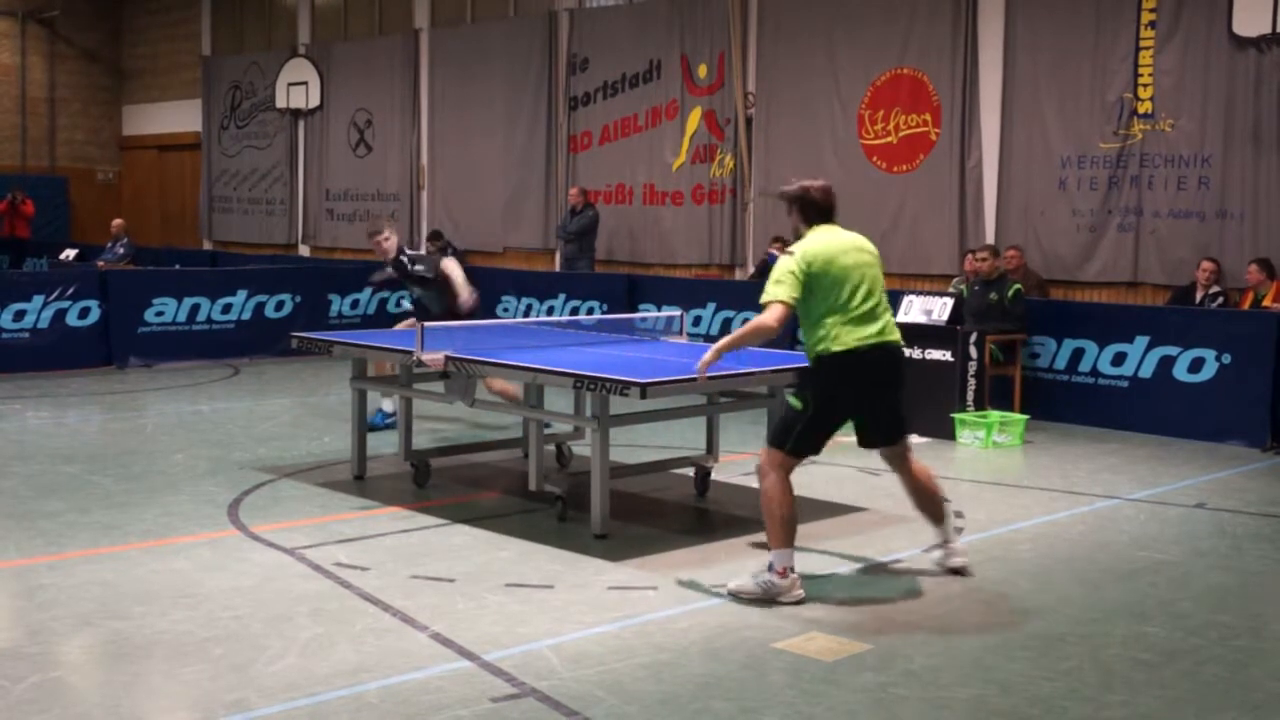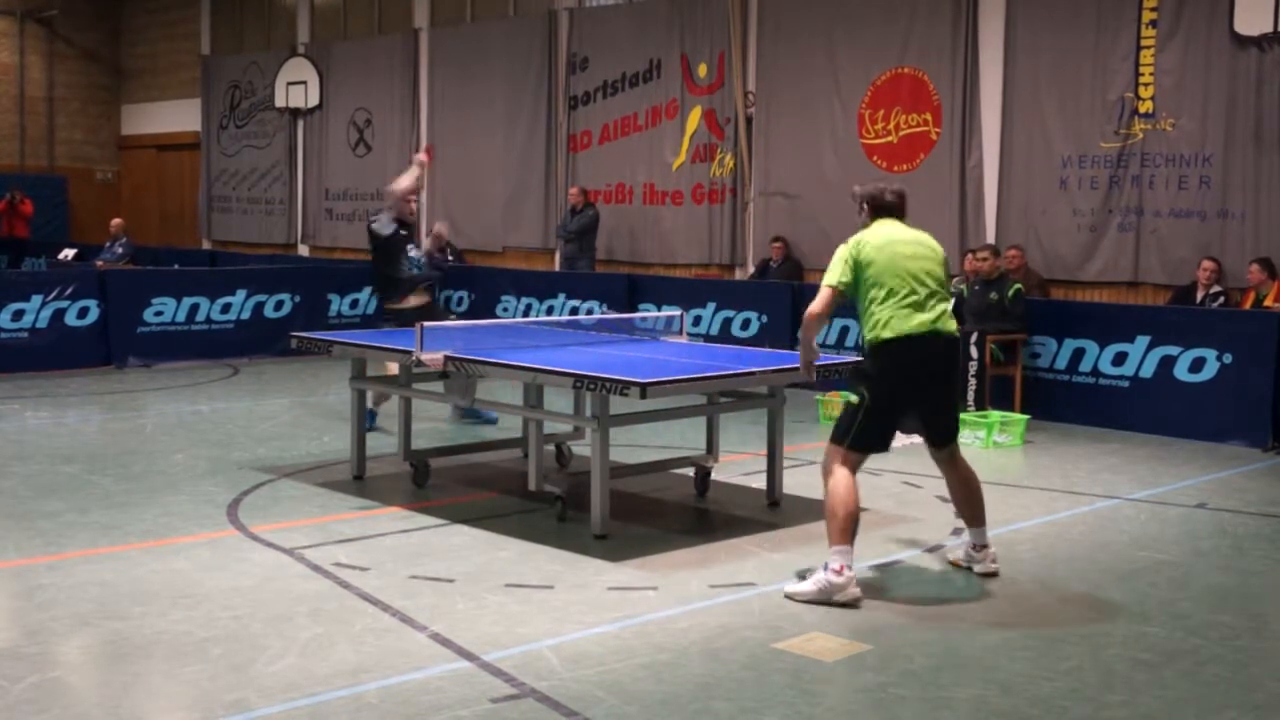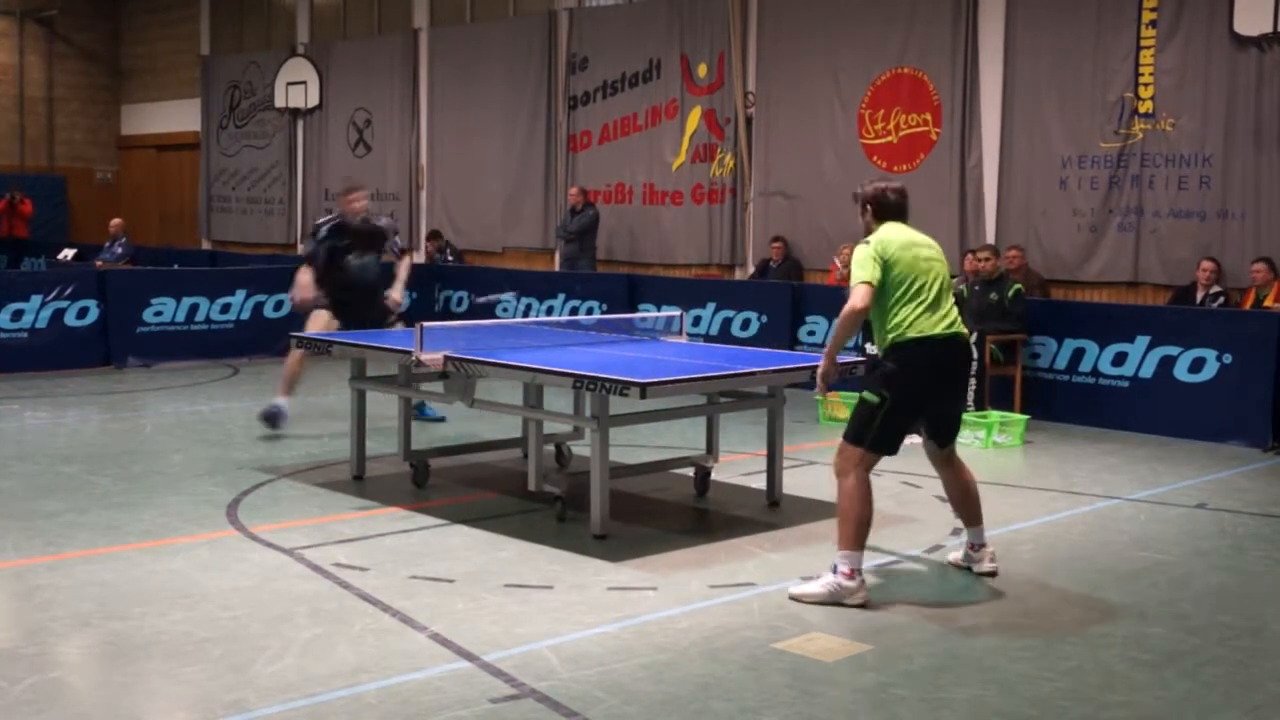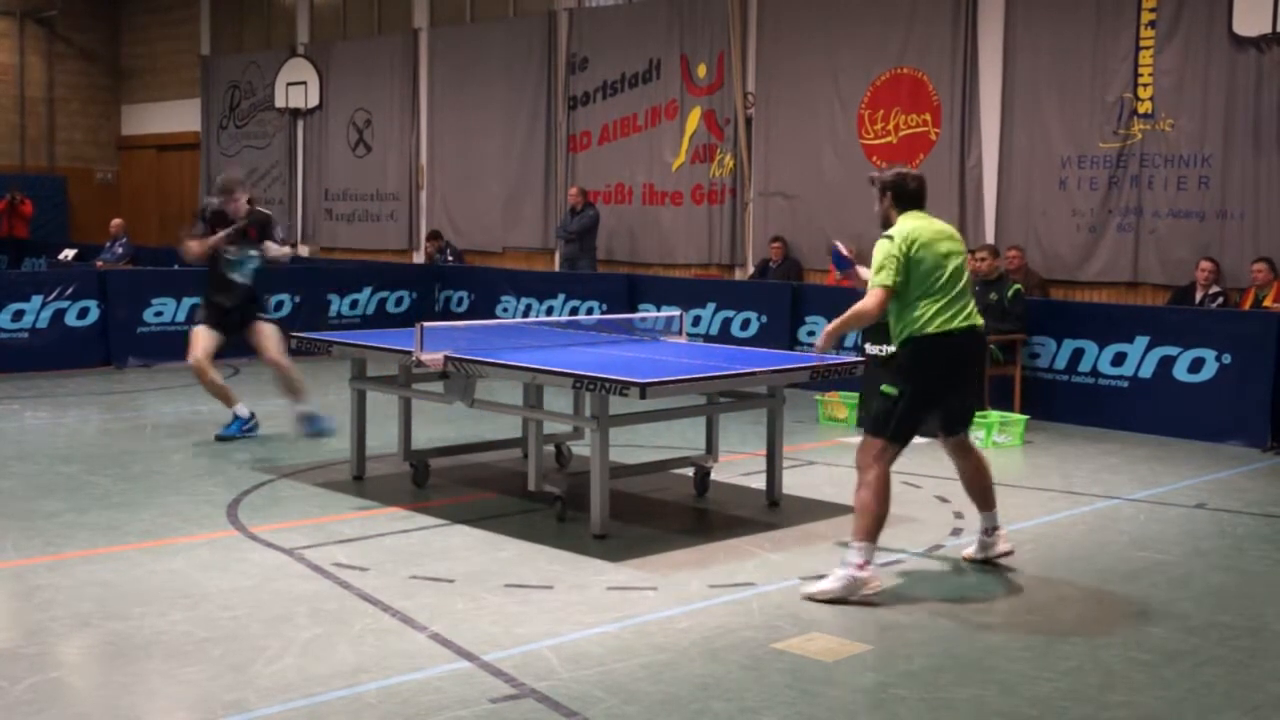
dt=0.4s
person 1, frame 1
left shoulder: (798, 255)
right shoulder: (864, 246)
left elbow: (770, 323)
left wrist: (720, 348)
left hip: (836, 366)
right hip: (884, 359)
left knee: (773, 465)
right knee: (901, 458)
left ankle: (781, 575)
right ankle: (951, 546)
person 1, frame 2
left shoulder: (855, 246)
right shoulder: (930, 244)
left elbow: (817, 311)
left wrist: (806, 347)
left hip: (892, 355)
right hip: (943, 352)
left knee: (839, 461)
right knee: (946, 452)
left ankle: (838, 572)
right ankle: (980, 549)
person 1, frame 3
left shoulder: (873, 245)
right shoulder: (929, 245)
left elbow: (859, 306)
left wrist: (829, 357)
left hip: (910, 357)
right hip: (954, 353)
left knee: (851, 462)
right knee: (943, 454)
left ankle: (848, 577)
right ankle: (978, 550)
person 1, frame 4
left shoulder: (895, 237)
right shoulder: (948, 232)
left elbow: (874, 305)
left wrist: (831, 330)
left hip: (928, 350)
right hip: (969, 345)
left knee: (873, 456)
right knee: (959, 443)
left ankle: (859, 568)
right ankle: (992, 536)
person 2, frame 1
left shoulder: (408, 260)
right shoulder: (399, 262)
left elbow: (448, 264)
left wrist: (463, 290)
left hip: (460, 320)
right hip: (436, 319)
left knee: (494, 385)
right ankle: (388, 411)
person 2, frame 2
left shoulder: (409, 229)
right shoulder: (382, 226)
right elbow: (394, 193)
right wrist: (417, 165)
left hip: (427, 310)
right hip: (398, 316)
left ankle: (464, 405)
right ankle: (370, 409)
person 2, frame 3
left shoulder: (380, 228)
right shoulder: (327, 228)
left elbow: (403, 256)
right elbow: (308, 264)
left wrist: (398, 288)
right wrist: (302, 288)
left hip: (371, 300)
right hip: (335, 299)
right ankle: (280, 406)
person 2, frame 4
left shoulder: (264, 218)
right shoulder: (211, 212)
left elbow: (284, 250)
right elbow: (190, 254)
left wrist: (279, 251)
right wrist: (219, 238)
left hip: (250, 302)
right hip: (217, 302)
left knee: (276, 360)
right knee: (196, 362)
left ankle: (305, 411)
right ankle: (243, 416)
